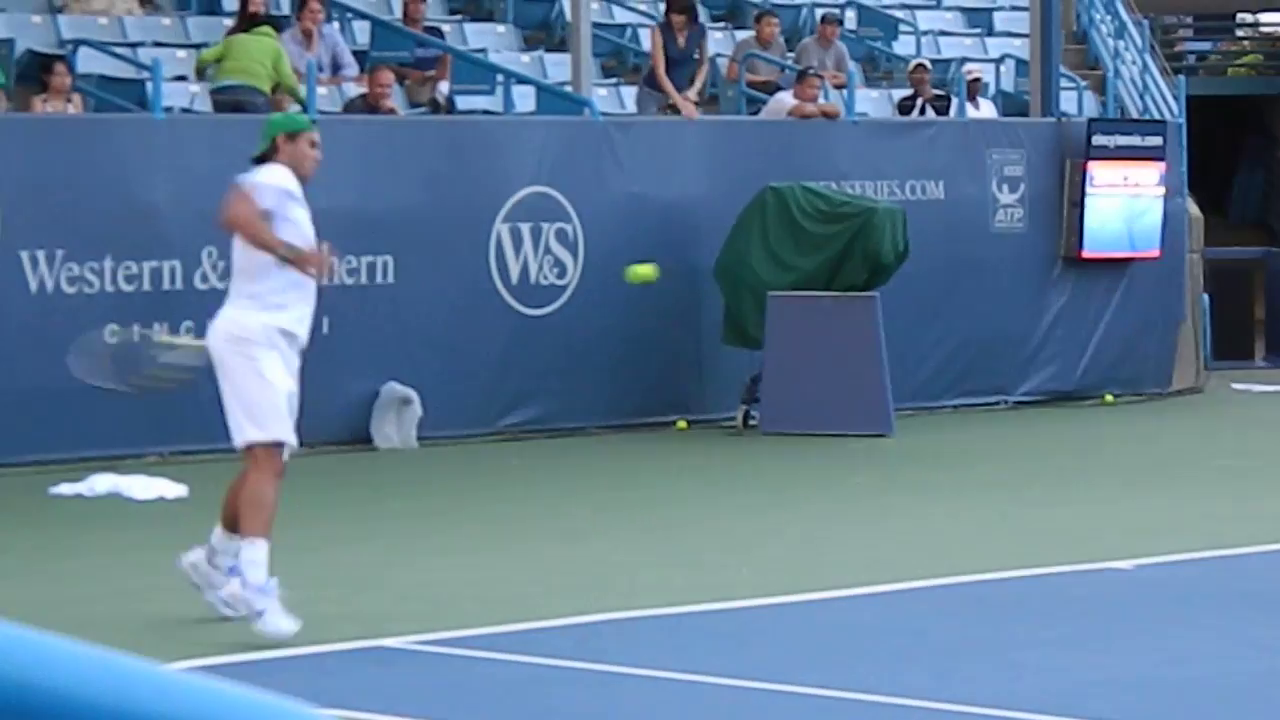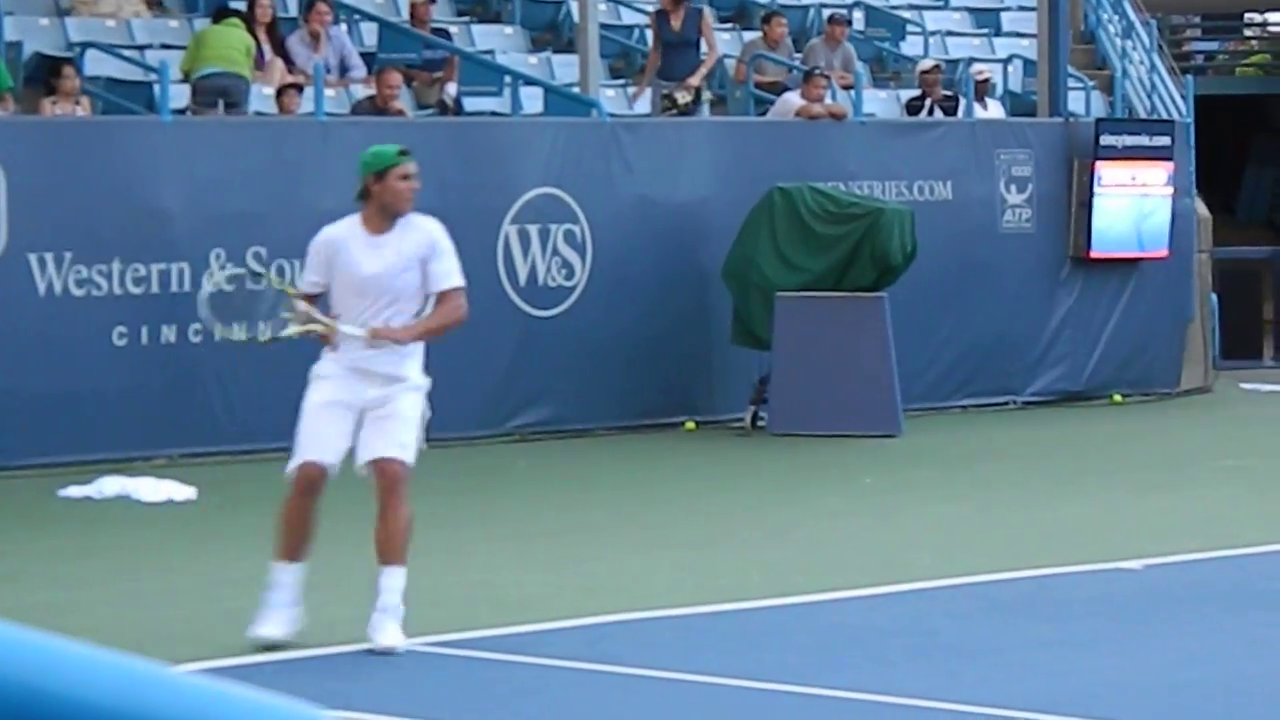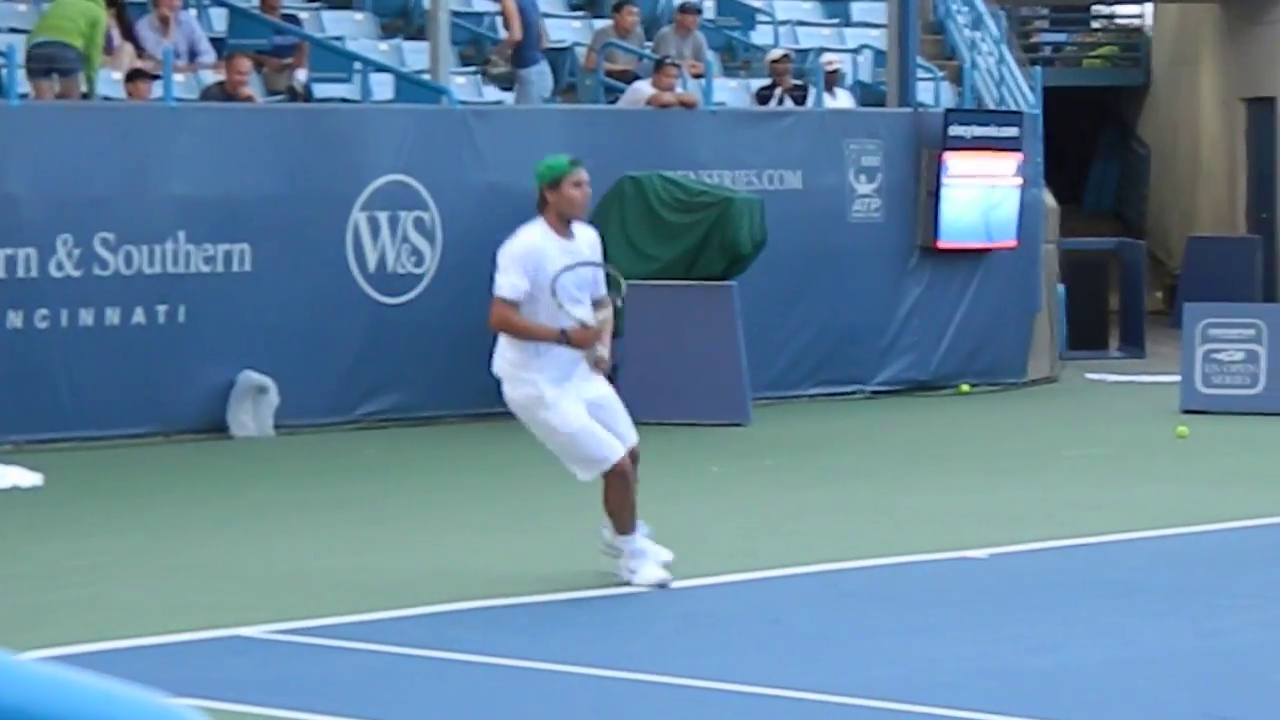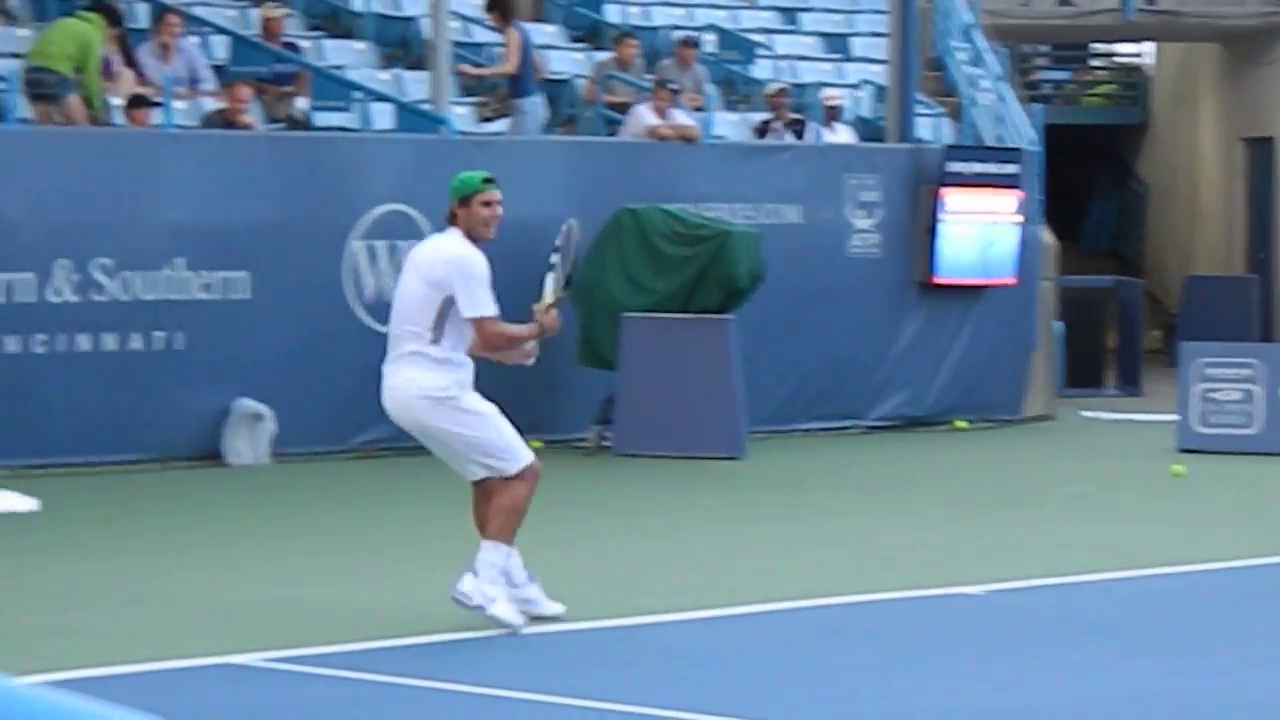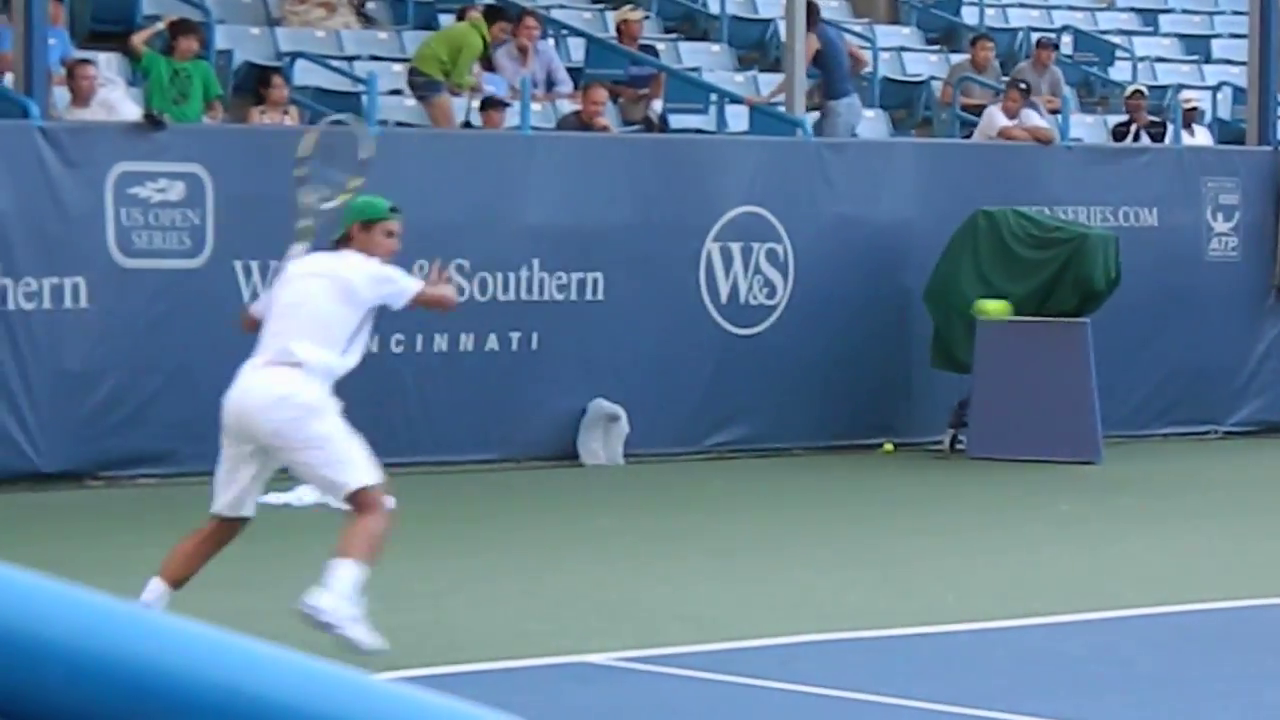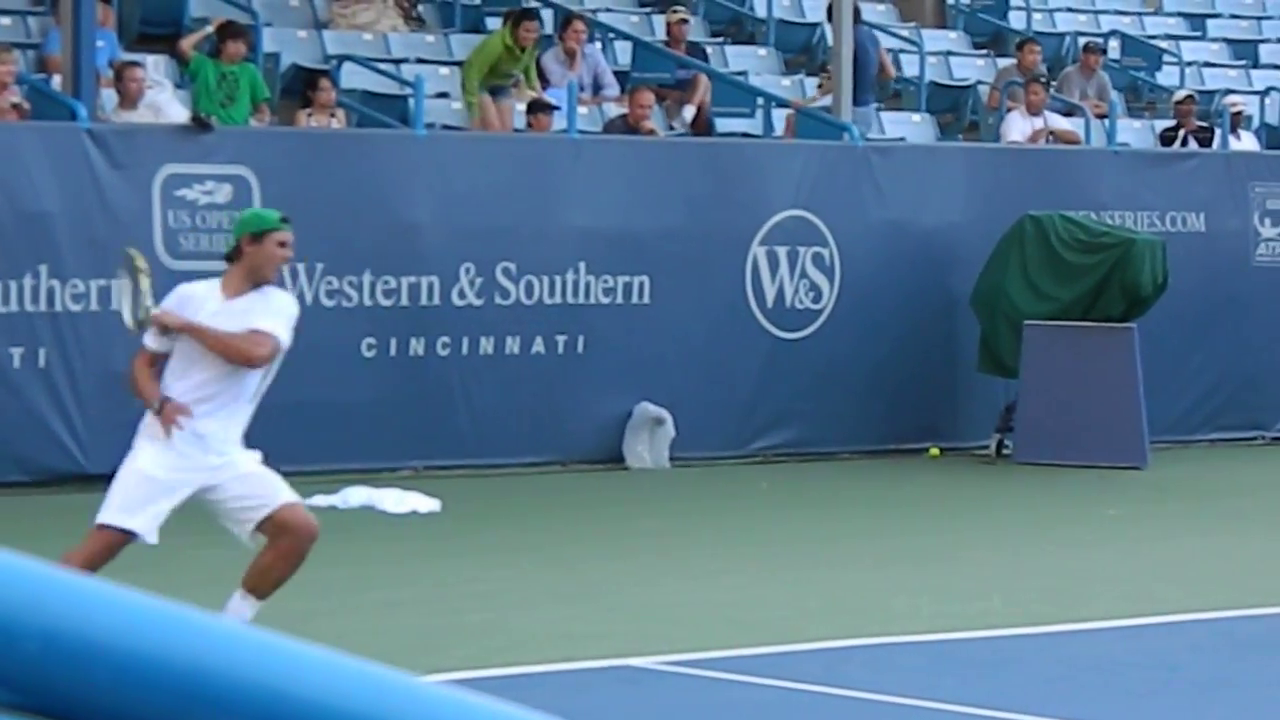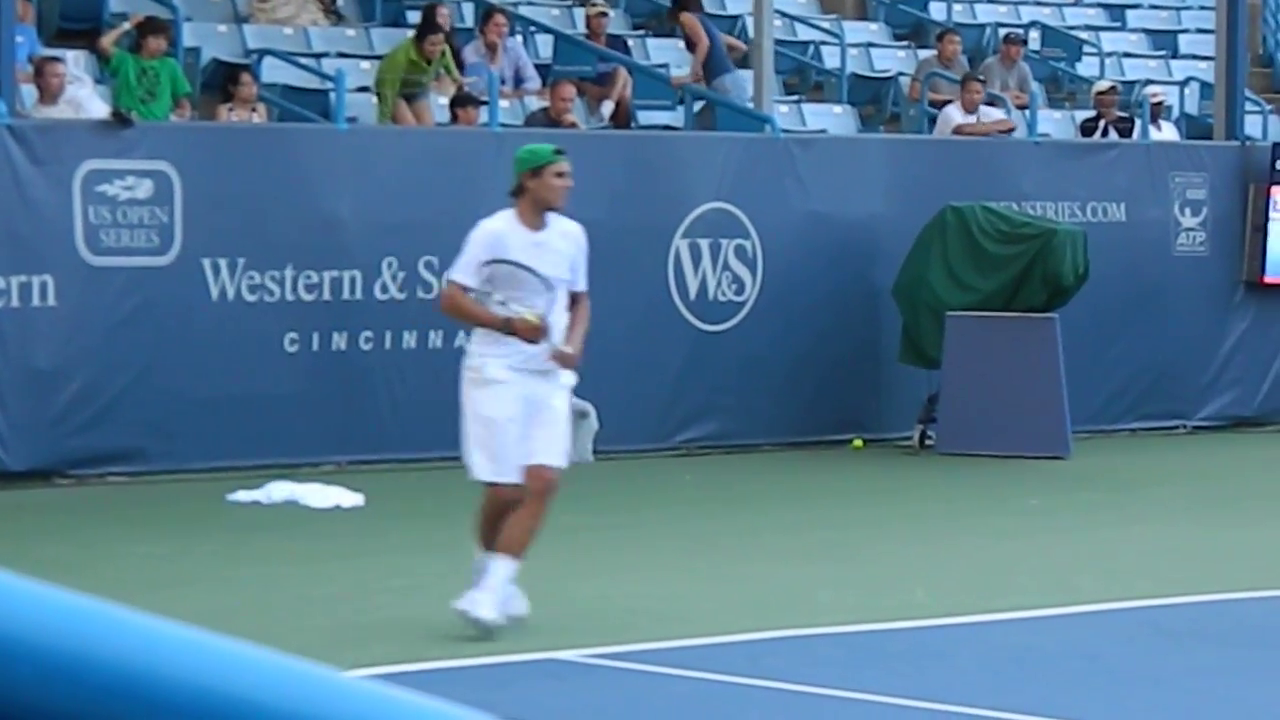
dt=0.7s
person 1, frame 1
left shoulder: (280, 196)
right shoulder: (273, 179)
right elbow: (240, 217)
right wrist: (295, 253)
left hip: (269, 342)
right hip: (254, 339)
left knee: (264, 462)
right knee: (267, 458)
left ankle: (212, 560)
right ankle: (255, 591)
person 1, frame 2
left shoulder: (429, 233)
right shoulder: (331, 239)
left elbow: (455, 308)
right elbow: (303, 304)
left wrist: (408, 332)
left hip: (398, 381)
right hip: (339, 375)
left knee: (391, 477)
right knee: (308, 476)
left ankle: (387, 610)
right ankle: (281, 600)
person 1, frame 3
left shoulder: (588, 237)
right shoulder: (524, 247)
right elbow: (500, 318)
left wrist: (600, 343)
right wrist: (566, 336)
left hip: (575, 376)
right hip: (535, 384)
left knee: (629, 456)
right knee: (618, 466)
left ankle: (632, 538)
right ankle: (631, 552)
person 1, frame 4
left shoulder: (438, 251)
right shoulder: (466, 258)
right elbow: (492, 334)
left wrist: (509, 351)
right wrist: (538, 328)
left hip: (409, 389)
right hip: (432, 393)
left knee: (493, 477)
right knee: (523, 473)
left ankle: (512, 584)
right ankle: (486, 581)
person 1, frame 5
left shoulder: (298, 270)
right shoulder: (373, 273)
left elbow: (252, 321)
right elbow: (446, 299)
right wrist: (440, 281)
left hip: (243, 398)
right hip: (296, 403)
left knee: (227, 523)
right knee: (372, 505)
left ankle: (142, 613)
right ankle: (337, 597)
person 1, frame 6
left shoulder: (280, 303)
right shoulder: (187, 295)
left elbow: (256, 354)
right elbow: (142, 366)
left wrist: (186, 324)
right wrist: (159, 404)
left hip: (225, 457)
right hip: (165, 444)
left knee: (301, 527)
right knee: (103, 541)
person 1, frame 7
left shoulder: (573, 236)
right shoulder: (492, 230)
left elbow: (579, 299)
right elbow: (451, 297)
left wrist: (574, 342)
right wrist: (509, 326)
left hip: (545, 377)
right hip: (494, 374)
left knee: (542, 481)
right knee: (502, 488)
left ankle: (491, 592)
right ankle: (493, 578)
